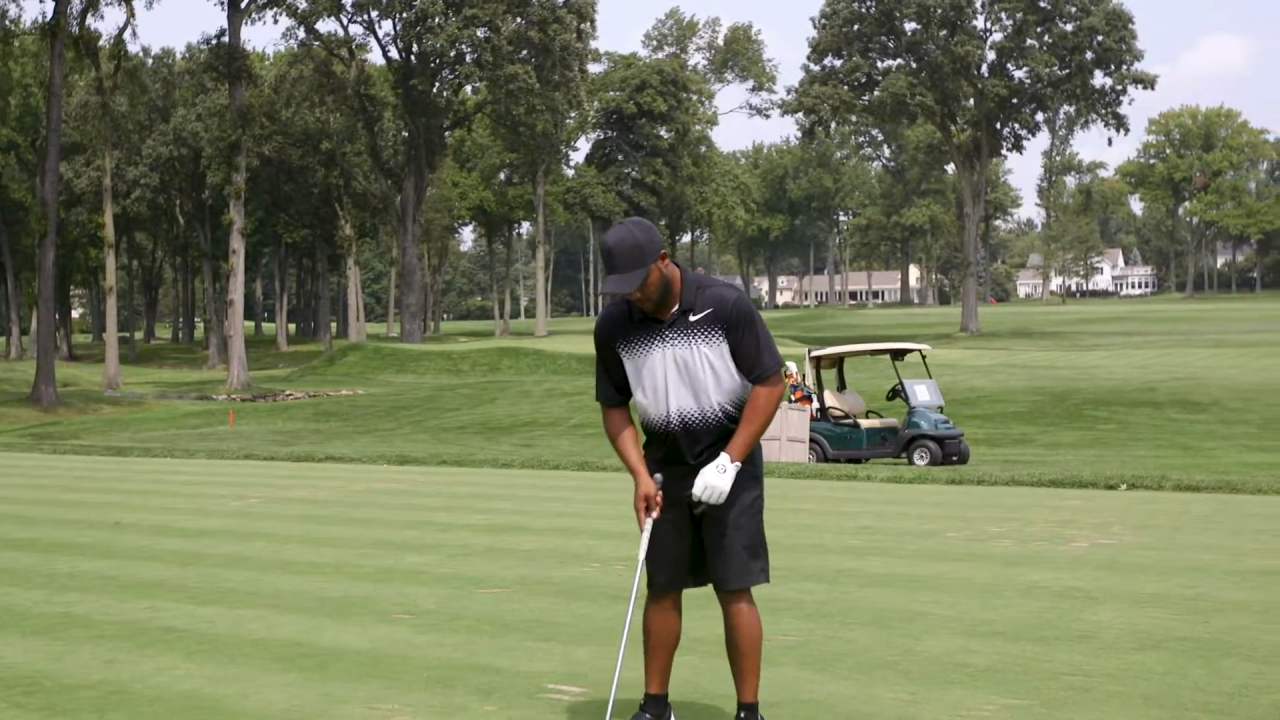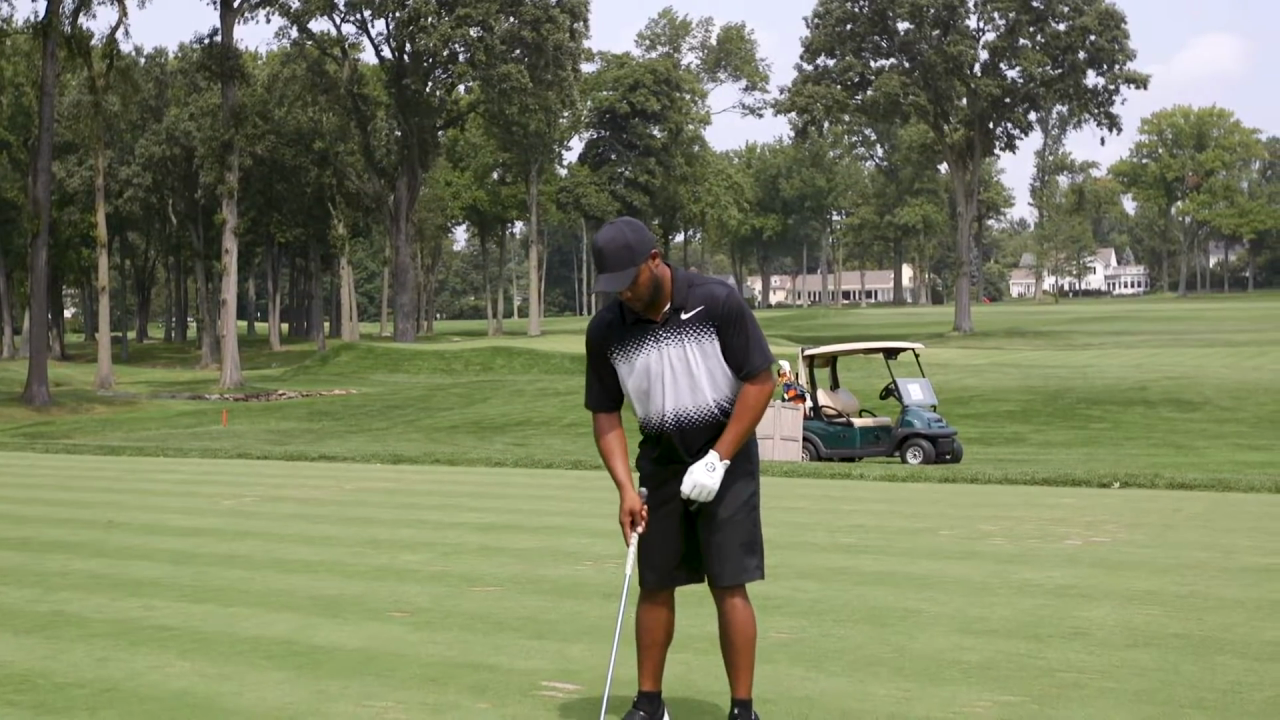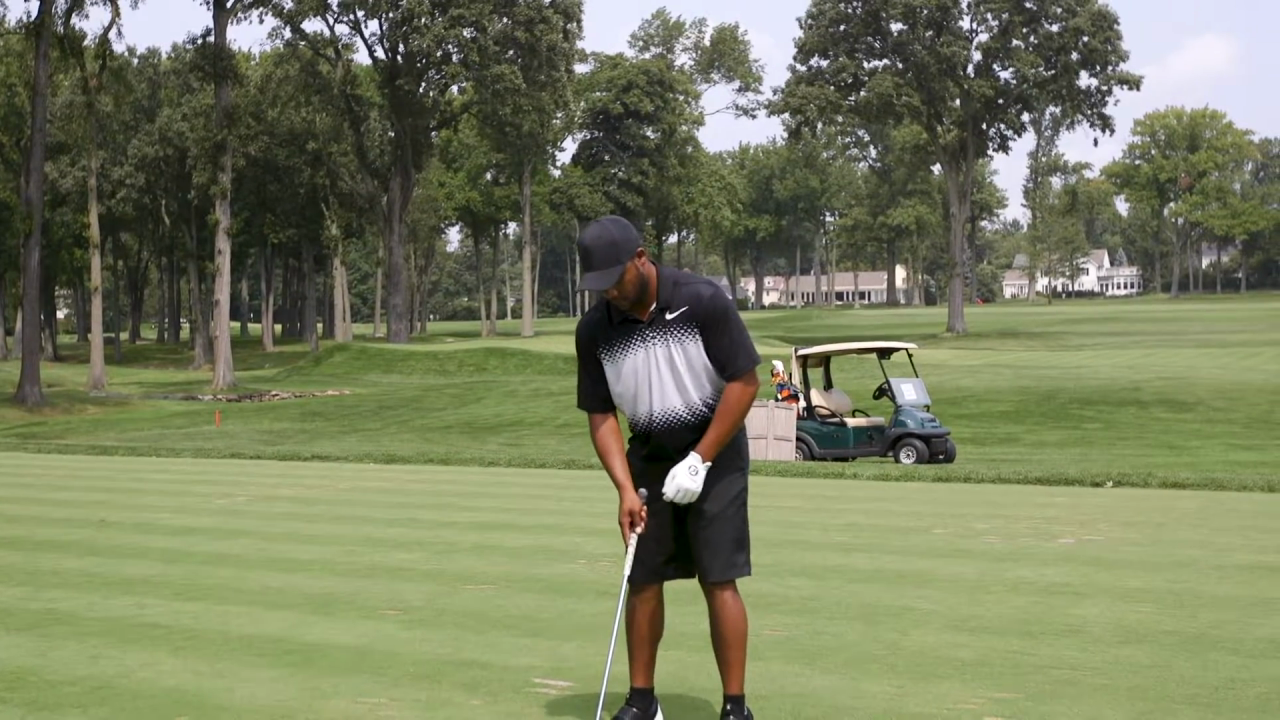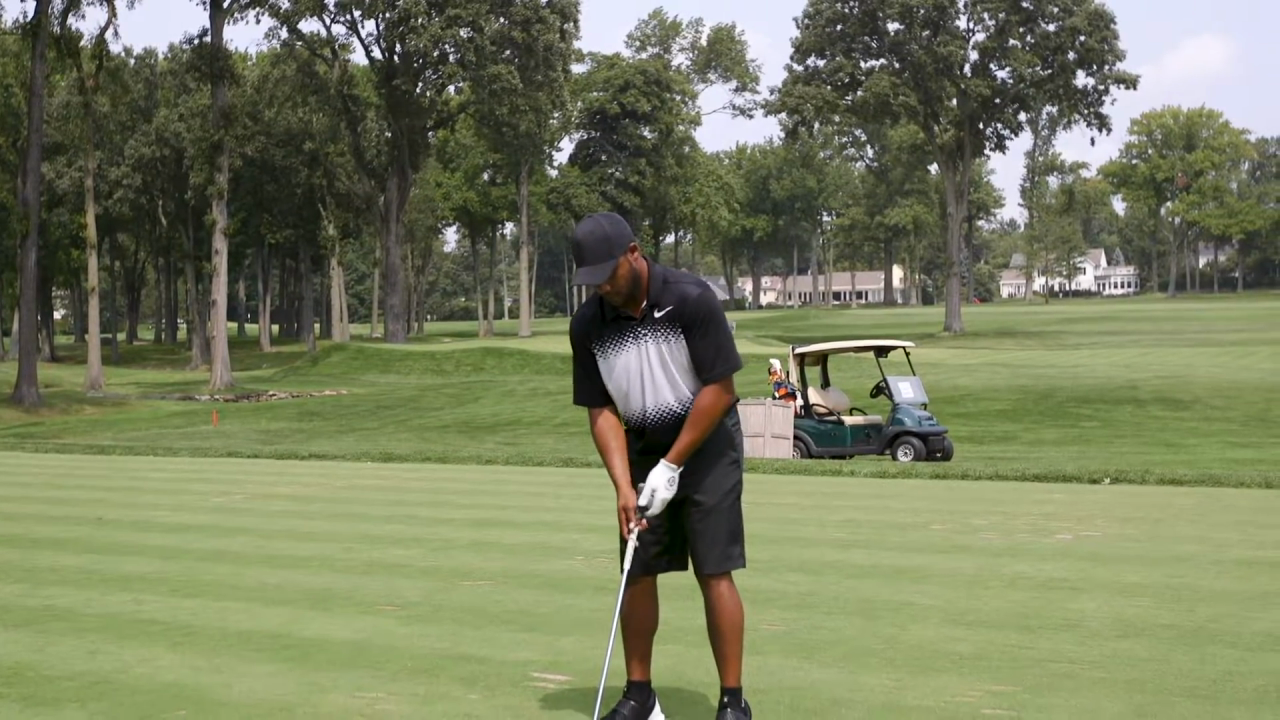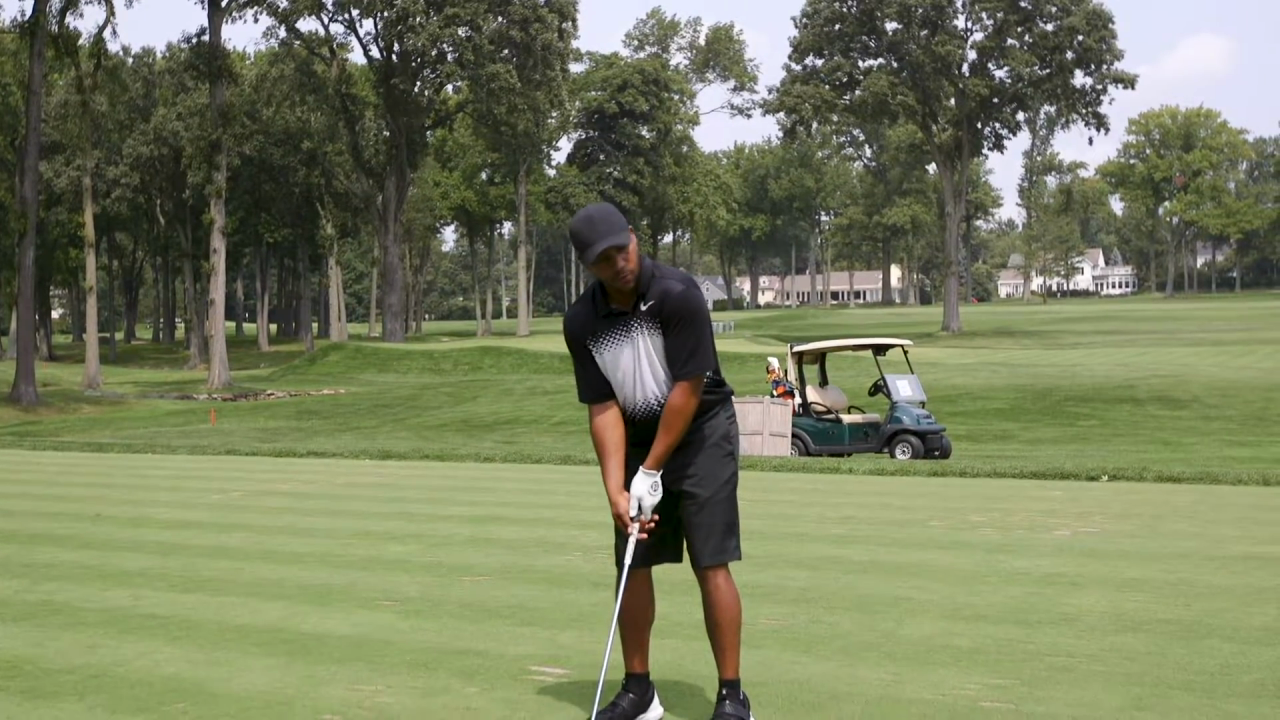
dt=0.4s
person 1, frame 1
left shoulder: (726, 305)
right shoulder: (613, 326)
left elbow: (770, 383)
right elbow: (614, 407)
left wrist: (729, 462)
right wrist: (641, 475)
left hip: (727, 464)
right hip: (664, 468)
left knee: (733, 589)
right knee: (662, 590)
person 1, frame 2
left shoulder: (718, 301)
right shoulder: (605, 330)
left elbow: (760, 381)
right elbow: (605, 414)
left wrist: (717, 459)
right wrist: (626, 489)
left hip: (724, 457)
right hip: (660, 461)
left knee: (728, 585)
right knee: (655, 586)
person 1, frame 3
left shoulder: (703, 300)
right shoulder: (593, 329)
left elbow: (744, 382)
right elbow: (600, 415)
left wrist: (699, 461)
right wrist: (625, 489)
left hip: (714, 452)
right hip: (649, 457)
left knee: (719, 580)
right knee: (643, 581)
person 1, frame 4
left shoulder: (691, 298)
right shoulder: (587, 324)
left elbow: (720, 389)
right elbow: (600, 410)
left wrist: (671, 465)
right wrist: (623, 486)
left hip: (706, 444)
right hip: (642, 449)
left knee: (715, 573)
right knee: (638, 574)
person 1, frame 5
left shoulder: (677, 293)
right shoulder: (581, 320)
left elbow: (687, 390)
right elbow: (602, 408)
left wrist: (652, 472)
right wrist: (615, 488)
left hip: (701, 431)
right hip: (638, 438)
left knee: (710, 564)
right knee: (632, 566)
